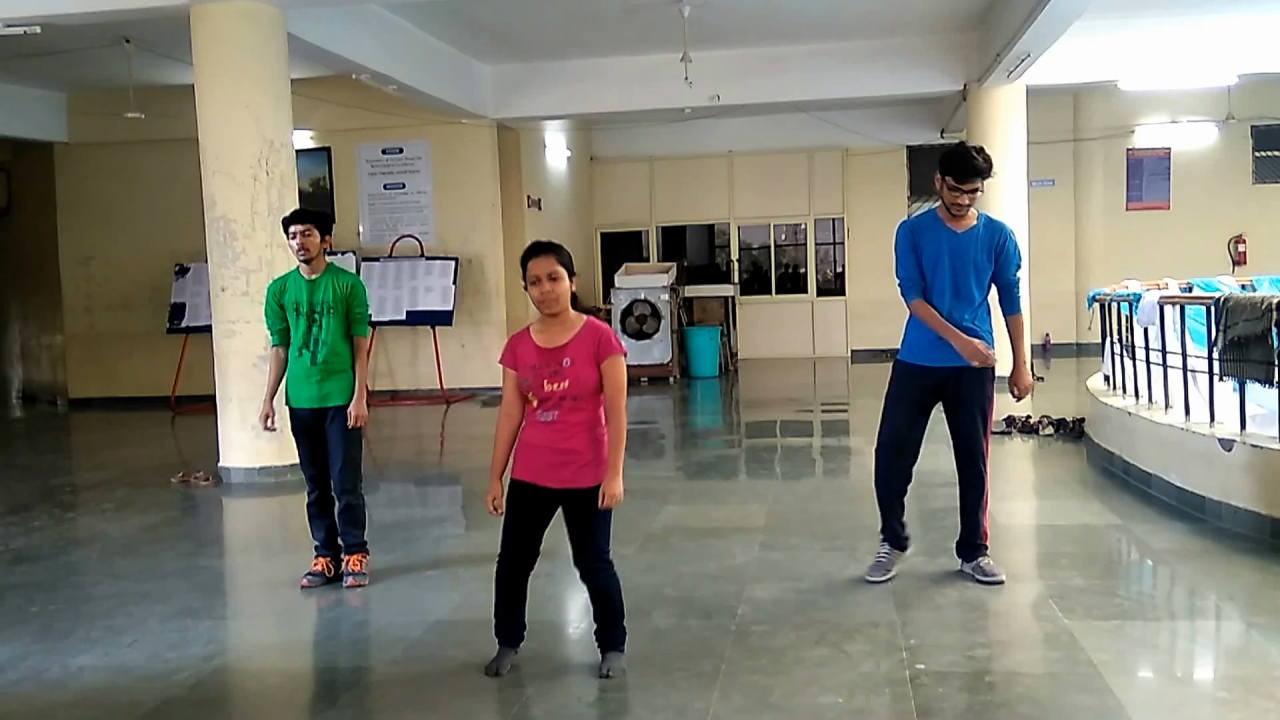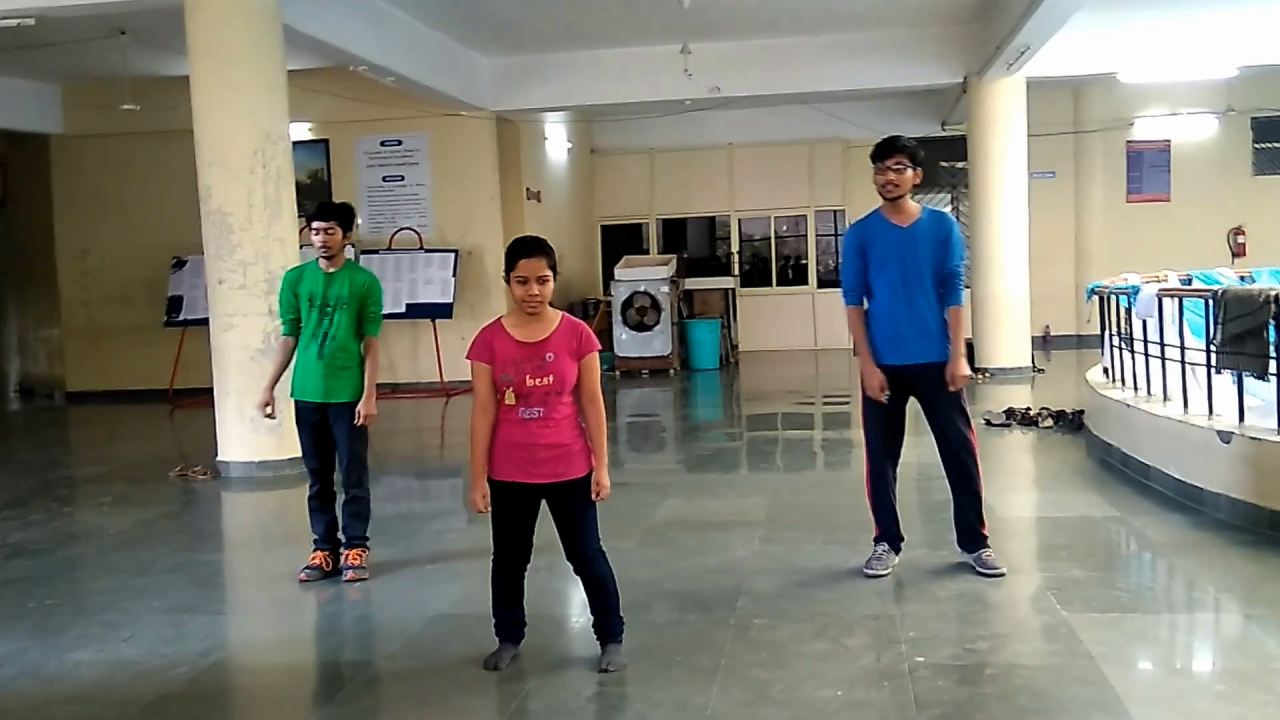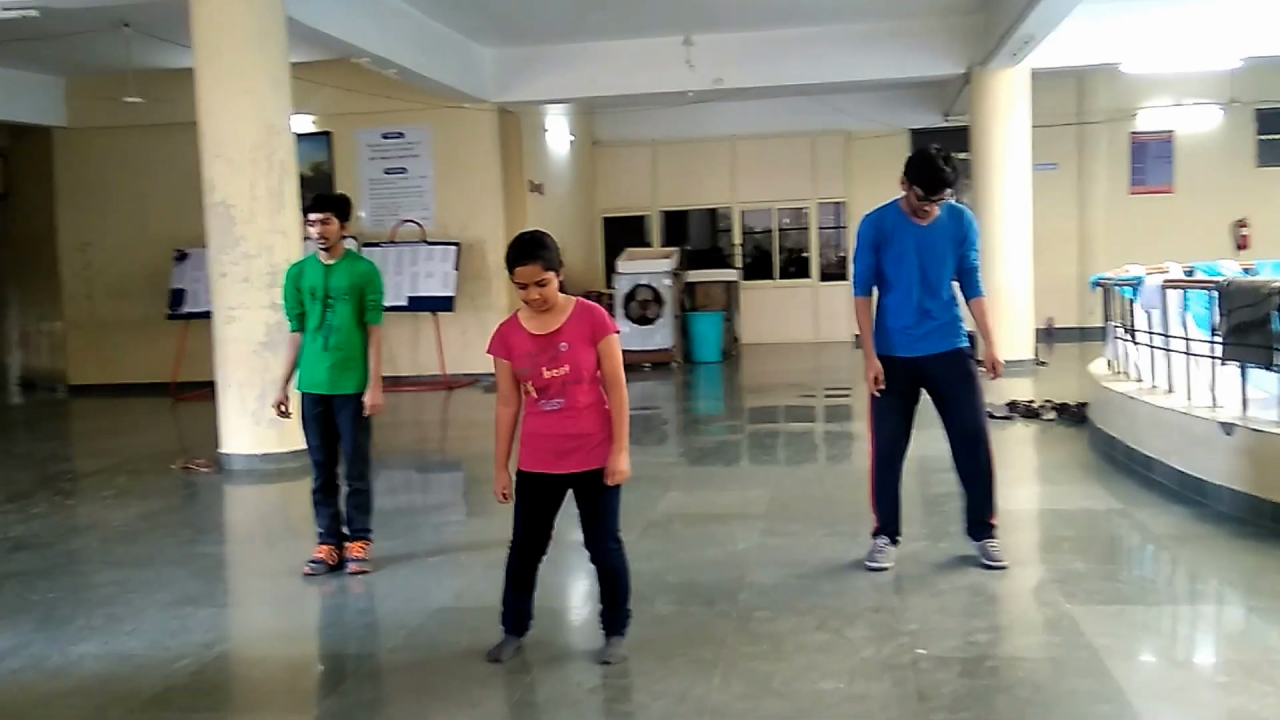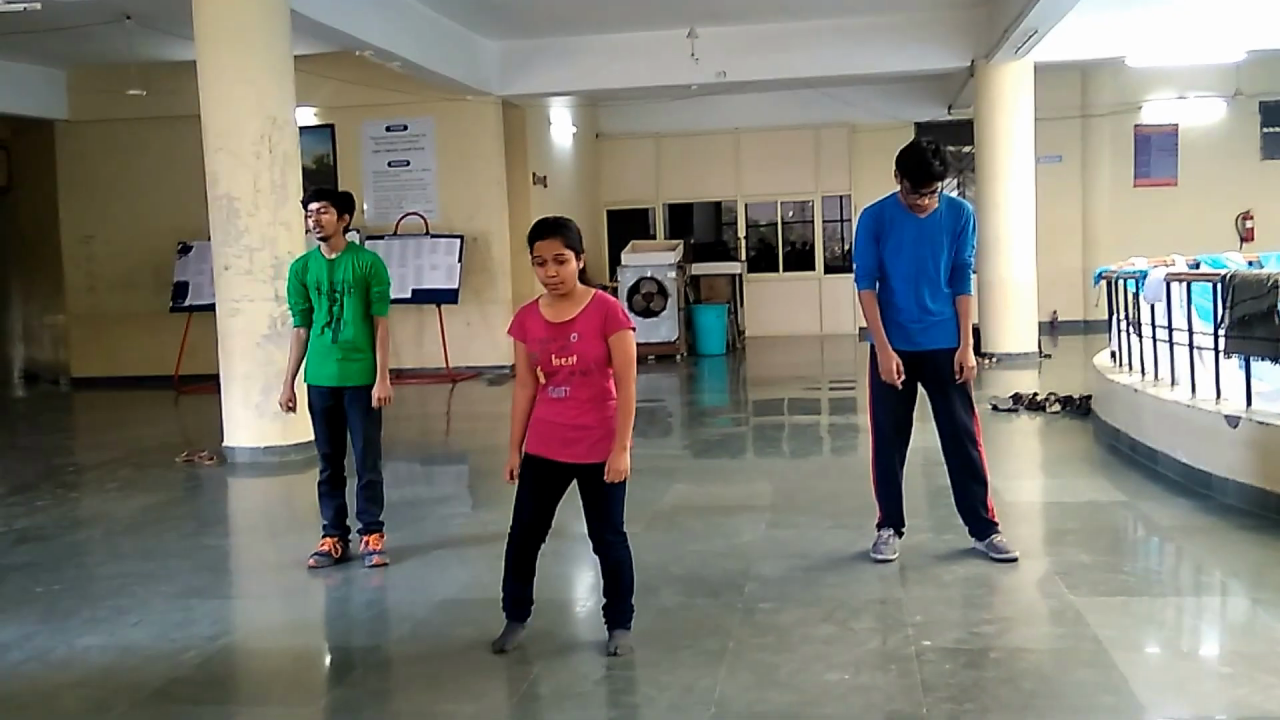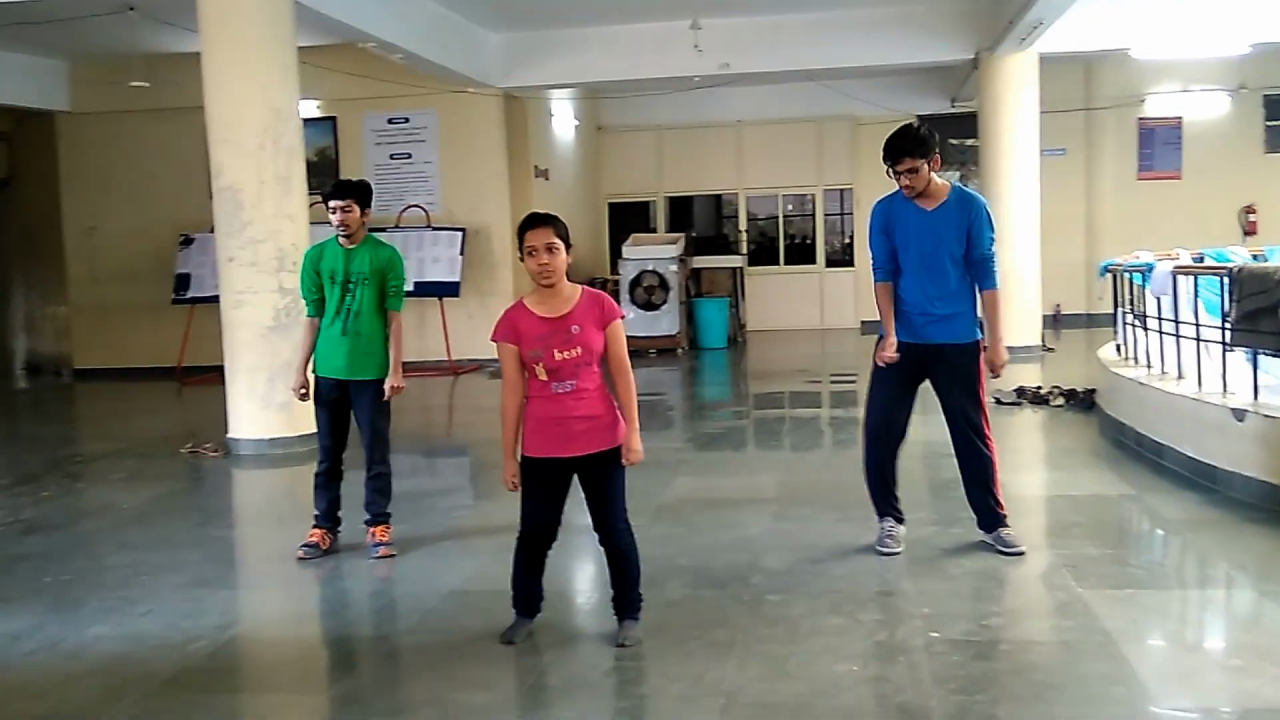
dt=1s
person 1, frame 1
left shoulder: (599, 337)
right shoulder: (518, 346)
left elbow: (615, 410)
right elbow: (511, 415)
left wrist: (614, 474)
right wrist: (495, 478)
left hip: (585, 476)
right hip: (530, 476)
left knee: (594, 564)
right knee: (513, 560)
left ankle: (613, 646)
right ankle: (508, 643)
person 1, frame 2
left shoulder: (577, 333)
right shoulder: (490, 339)
left elbow: (592, 403)
right elbow: (483, 412)
left wrist: (601, 465)
right wrist: (477, 477)
left hip: (570, 469)
right hip: (509, 473)
left knee: (586, 555)
right knee: (509, 557)
left ankle: (611, 639)
right ankle: (509, 638)
person 1, frame 3
left shoulder: (592, 318)
right shoulder: (507, 334)
left elbow: (616, 387)
right elbow: (508, 404)
left wrist: (621, 450)
right wrist: (501, 467)
left hip: (594, 457)
right hip: (537, 463)
left knee: (605, 547)
right knee: (525, 547)
left ankle: (615, 632)
right ankle: (514, 630)
person 1, frame 4
left shoulder: (608, 311)
right shoulder: (526, 319)
left elbow: (626, 385)
right elbow: (525, 386)
left wrist: (621, 449)
right wrist: (514, 448)
left hip: (598, 449)
right hip: (544, 449)
left knee: (608, 538)
right knee: (524, 533)
left ankle: (619, 624)
right ankle: (515, 618)
person 1, frame 5
left shoulder: (599, 305)
right shoulder: (514, 320)
left elbow: (621, 370)
right elbow: (512, 391)
left wrist: (633, 431)
right wrist: (509, 455)
left hip: (601, 442)
right hip: (541, 448)
left knee: (614, 530)
right knee: (535, 532)
left ankle: (629, 614)
right ankle: (525, 612)
person 2, frame 1
left shoulder: (997, 234)
right shoulder: (913, 231)
left elbow: (1011, 300)
right elbow: (913, 296)
left wrist: (1021, 363)
right wrist: (958, 340)
left hip: (975, 364)
right hip: (920, 359)
left knee: (974, 459)
right knee: (892, 450)
left ankle: (973, 551)
right ankle: (892, 541)
person 2, frame 2
left shoulder: (943, 226)
right shoulder: (859, 233)
left elbow: (953, 293)
right elbow: (854, 301)
left wrist: (958, 355)
right wrist: (867, 364)
left hip: (935, 360)
right hip: (883, 363)
left knee: (960, 450)
right knee: (881, 455)
left ankle: (974, 541)
right ankle: (887, 542)
person 2, frame 3
left shoulder: (961, 221)
right shoulder: (875, 225)
left elbow: (971, 284)
right elbow: (862, 290)
left wrist: (989, 343)
right wrist: (869, 354)
left hip: (950, 348)
right hip: (893, 353)
left knee: (973, 437)
right knee: (888, 446)
left ankle: (982, 530)
right ankle: (885, 534)
person 2, frame 4
left shoulder: (960, 214)
right shoulder: (874, 218)
left elbow: (962, 282)
right elbow: (865, 285)
left wrist: (966, 344)
right wrist: (884, 348)
left hip: (945, 345)
right hip: (893, 346)
left knee: (963, 438)
right knee: (888, 440)
left ankle: (984, 528)
right ankle: (890, 526)
person 2, frame 5
left shoulder: (970, 207)
right shoulder: (885, 211)
left elbow: (985, 275)
right elbow: (883, 275)
left wrist: (994, 340)
right wrist: (888, 333)
left hip: (959, 340)
right hip: (904, 339)
left knee: (971, 432)
right knee: (879, 430)
left ankle: (992, 522)
right ankle: (890, 518)
person 3, frame 1
left shoulder: (348, 284)
right shoulder: (279, 289)
left elbow: (360, 346)
right elbow: (279, 349)
left wrist: (360, 397)
right wrist: (268, 400)
left hip: (341, 397)
right hip: (301, 400)
left knee: (346, 482)
right knee: (315, 484)
left ankle: (355, 554)
right ankle: (325, 555)
person 3, frame 2
left shoulder: (364, 282)
right shoulder: (295, 279)
left elbow: (371, 344)
right elbow: (289, 338)
left wrist: (369, 395)
right wrist: (270, 387)
left hip: (348, 393)
right hip: (308, 393)
left knee: (353, 476)
right knee: (318, 477)
left ankle: (355, 549)
right ankle: (324, 549)
person 3, frame 3
left shoulder: (364, 271)
right shoulder: (298, 273)
left elbow: (374, 332)
right elbow: (297, 334)
left wrist: (375, 385)
right wrist: (284, 386)
left hip: (352, 385)
right hip: (313, 386)
left knee: (357, 469)
right knee: (322, 470)
left ankle: (359, 541)
right ankle: (329, 543)
person 3, frame 4
left shoulder: (368, 262)
right shoulder: (302, 268)
left elbow: (380, 324)
right elbow: (300, 329)
left wrist: (383, 377)
right wrist: (288, 382)
left hip: (361, 377)
right hip: (321, 378)
left knee: (367, 461)
right knee: (329, 463)
left ankle: (371, 534)
right ankle: (334, 536)
person 3, frame 5
left shoulder: (385, 257)
right shoulder: (316, 257)
left elbow: (393, 317)
right elbow: (313, 317)
left wrist: (395, 369)
right wrist: (301, 369)
left hip: (371, 371)
right hip: (328, 371)
left knee: (376, 453)
right knee: (329, 455)
left ankle: (378, 526)
right ankle: (325, 528)
